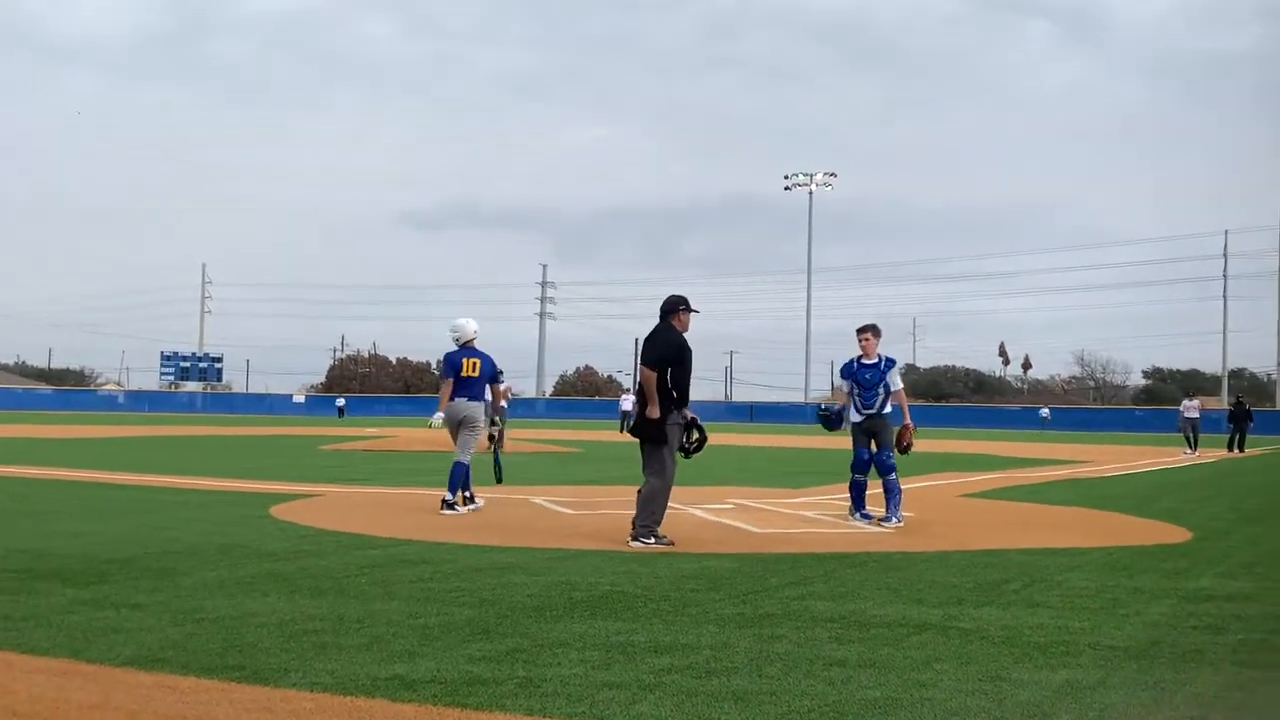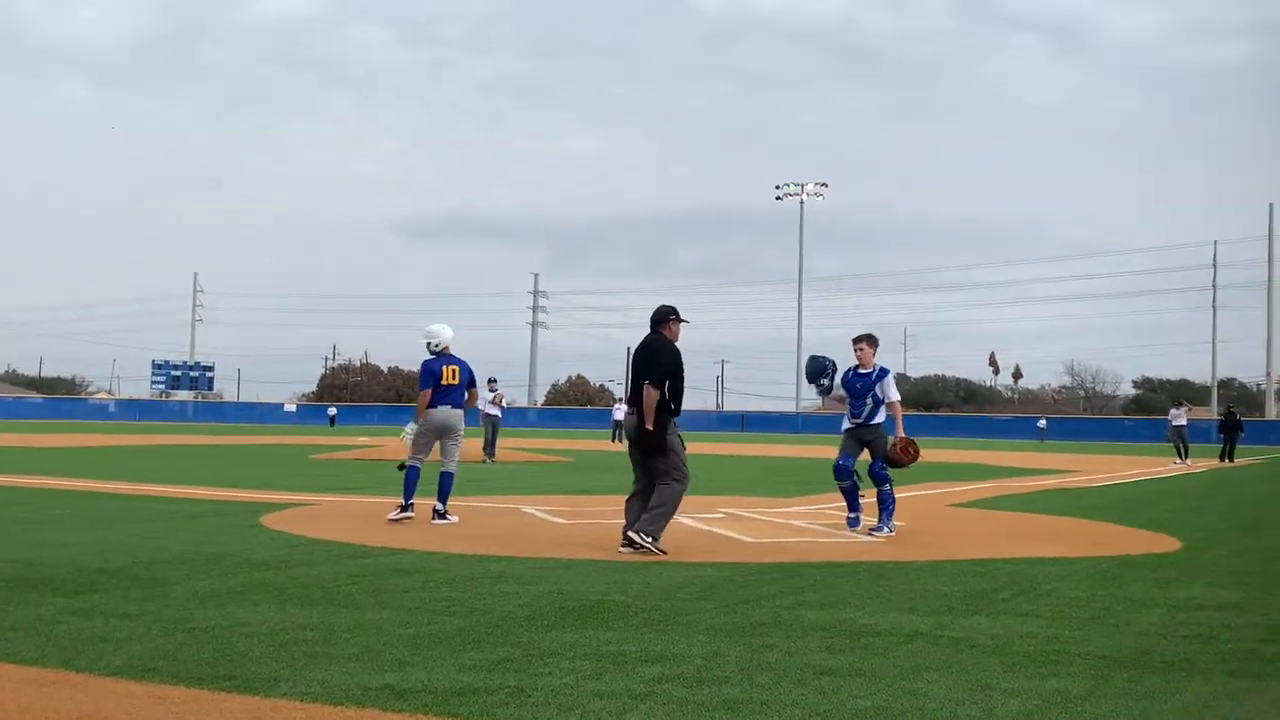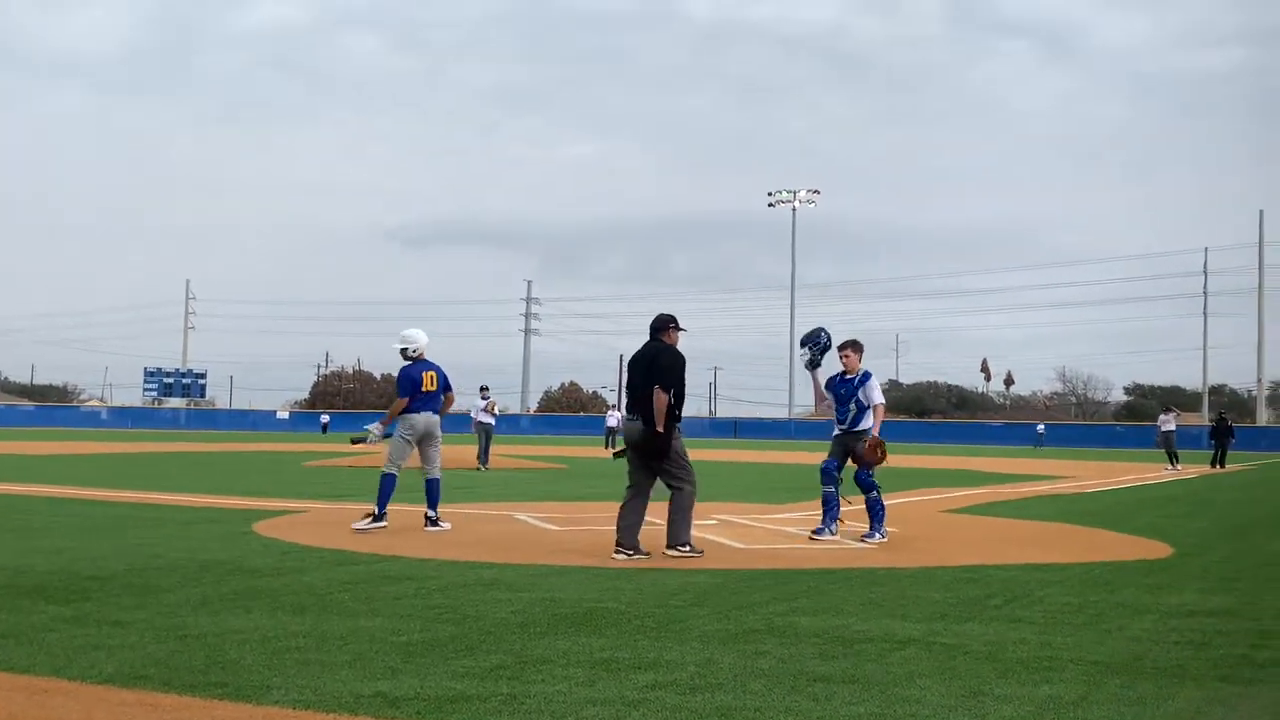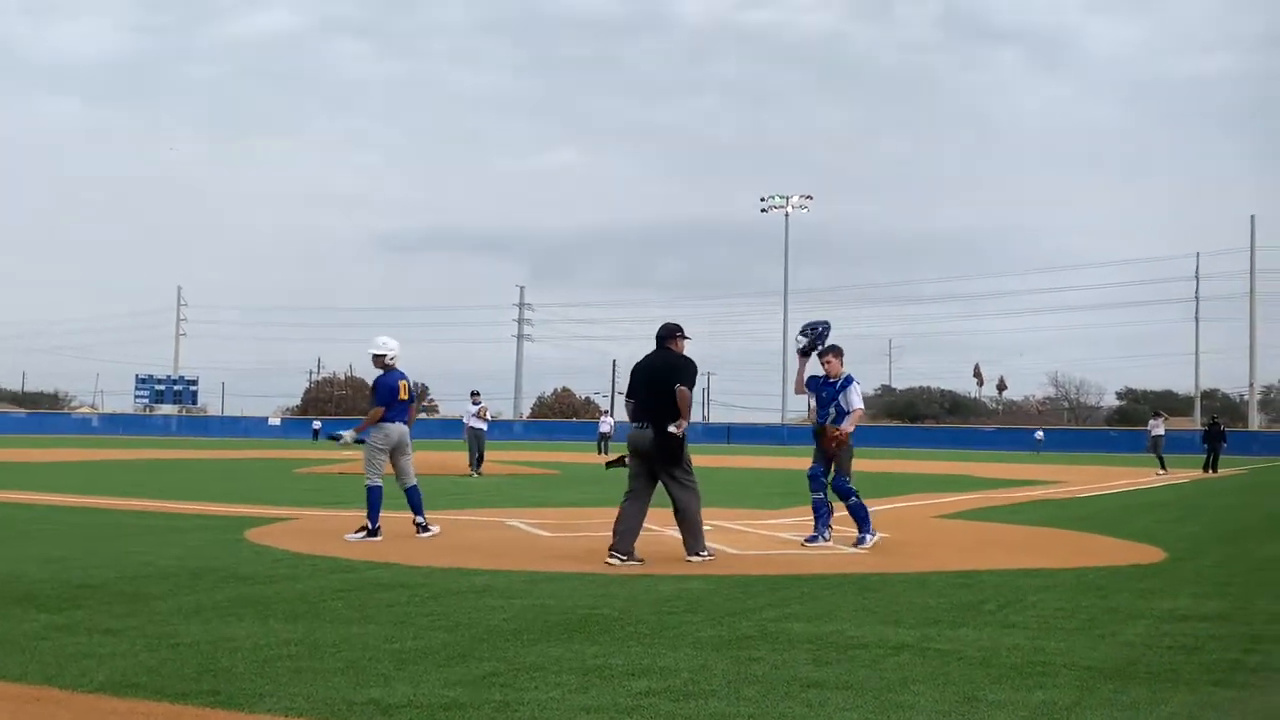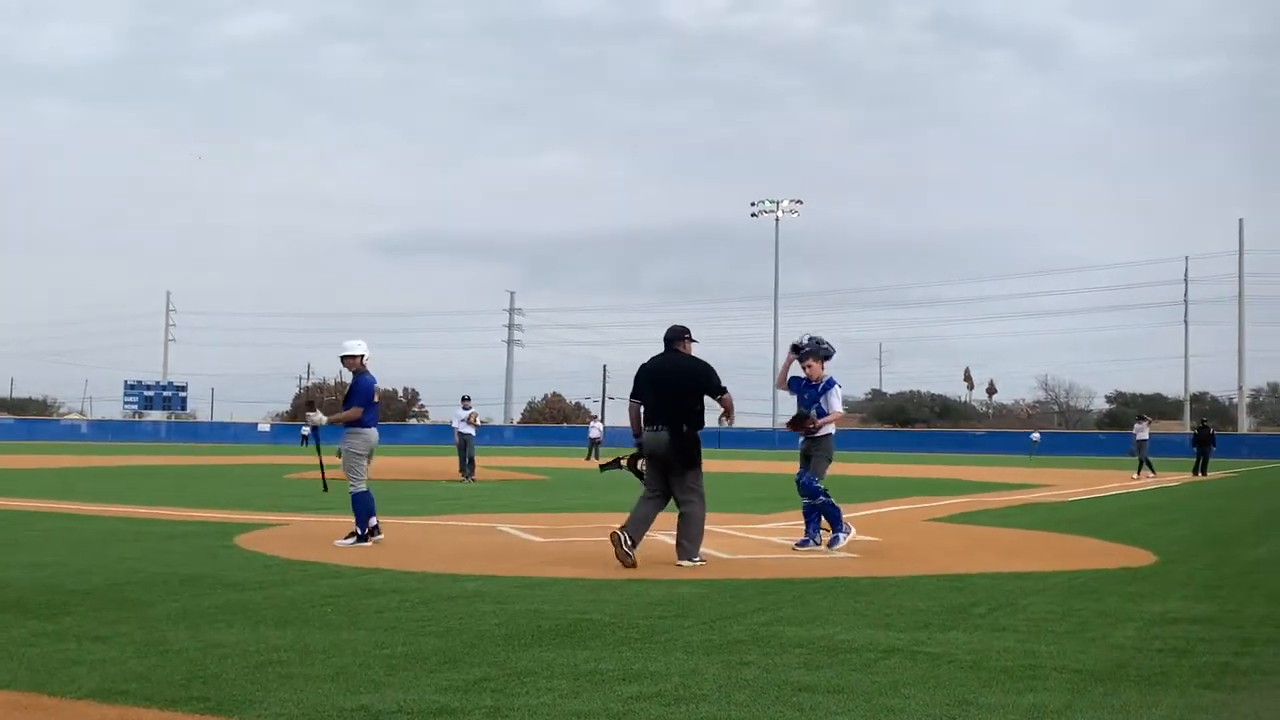
dt=0.2s
person 1, frame 1
left shoulder: (658, 335)
right shoulder: (671, 337)
right elbow: (648, 371)
left wrist: (683, 408)
right wrist: (654, 406)
left hip: (653, 413)
right hip: (661, 415)
left knee: (654, 473)
right knee: (661, 475)
left ankle: (641, 528)
right ankle: (644, 533)
person 1, frame 2
left shoulder: (643, 346)
right shoulder: (667, 349)
right elbow: (652, 388)
right wrist: (650, 425)
left hip: (635, 421)
right hip: (655, 424)
left knee: (644, 481)
right knee: (676, 479)
left ankle: (631, 538)
right ankle: (645, 531)
person 1, frame 3
left shoulder: (638, 355)
right shoulder: (672, 355)
right elbow: (660, 392)
right wrist: (660, 427)
left hip: (632, 426)
right hip: (655, 429)
left knee: (638, 487)
right knee: (684, 484)
left ankle: (625, 546)
right ankle: (679, 543)
person 1, frame 4
left shoulder: (642, 364)
right shoulder: (683, 363)
left elbow: (630, 403)
right elbow: (683, 390)
right wrist: (685, 418)
left hip: (638, 434)
right hip: (666, 437)
left knee: (636, 494)
right knee: (686, 493)
left ankle: (620, 549)
right ankle: (696, 549)
person 1, frame 5
left shoulder: (648, 366)
right shoulder: (697, 366)
left elbow: (634, 405)
right elbow: (724, 397)
left wrist: (639, 437)
right wrist: (729, 413)
left hip: (651, 437)
right hip: (679, 439)
left knee: (653, 494)
right knee: (691, 498)
left ankle: (628, 533)
right ankle: (688, 555)
person 2, frame 1
left shoulder: (889, 365)
right shoulder: (850, 367)
left elbow: (898, 392)
right elbow: (846, 394)
left wrist: (907, 418)
left hip: (881, 420)
right hip: (859, 421)
left knee: (885, 463)
right knee: (861, 463)
left ankle: (894, 512)
right ankle: (857, 509)
person 2, frame 2
left shoulder: (883, 374)
right shoulder: (849, 374)
left elbow: (894, 403)
right elbow: (844, 400)
left wrist: (900, 432)
right wrist: (830, 394)
left hip: (875, 430)
right hip: (852, 430)
left knee: (879, 473)
right knee: (842, 466)
left ankle: (886, 522)
right ankle: (854, 510)
person 2, frame 3
left shoulder: (867, 379)
right shoulder: (837, 380)
left elbow: (879, 406)
right elbow: (822, 399)
left wrist: (875, 431)
right wrist: (814, 374)
left hip: (859, 436)
right hip: (839, 436)
left knee: (865, 479)
right knee: (828, 475)
left ankle: (878, 528)
right ankle: (829, 525)
person 2, frame 4
left shoulder: (849, 384)
right shoulder: (820, 382)
left elbow: (858, 411)
right elbow: (798, 389)
left wrist: (845, 427)
right wrist: (802, 363)
left hip: (841, 441)
right hip: (821, 440)
left knee: (841, 485)
right knee: (816, 482)
left ankle: (867, 530)
right ankle: (822, 531)
person 2, frame 5
left shoulder: (831, 386)
right shoulder: (801, 384)
left elbow: (838, 414)
right elbow: (780, 384)
left wrist: (820, 422)
right wrist: (790, 359)
left hip: (823, 442)
right hip: (806, 442)
left knee: (812, 484)
right knee: (804, 487)
left ankle: (841, 528)
right ankle: (813, 535)
person 3, frame 1
left shoulder: (451, 357)
right shoulder: (487, 360)
left elbow: (447, 386)
right elbow: (497, 391)
left wrist: (440, 412)
right wrist: (495, 416)
left hip: (453, 407)
right hip: (475, 408)
left knee: (462, 453)
right knee: (464, 455)
left ankle: (467, 495)
right ankle: (451, 500)
person 3, frame 2
left shoulder: (429, 365)
right shoulder: (464, 366)
left elbow: (426, 396)
right elbow: (474, 395)
left wrist: (414, 423)
left hip: (432, 416)
right hip: (455, 416)
left knee: (414, 460)
right knee: (449, 465)
left ankle: (407, 505)
right ankle: (440, 511)
person 3, frame 3
left shoulder: (407, 371)
right shoulder: (437, 370)
left elbow: (401, 404)
right elbow: (449, 399)
left wrist: (380, 425)
left hip: (410, 421)
right hip: (432, 422)
left knee: (391, 467)
right knee: (432, 471)
left ankle: (379, 515)
right ankle: (432, 517)
person 3, frame 4
left shoulder: (384, 380)
right shoulder: (404, 378)
left elbow: (377, 412)
right elbow: (413, 409)
left wrist: (354, 432)
left hip: (383, 430)
right hip: (402, 431)
left knee: (373, 479)
right knee: (408, 479)
left ankle: (372, 528)
right ankle: (421, 524)
person 3, frame 5
left shoulder: (363, 381)
right shoulder: (365, 380)
left elbow: (356, 413)
left wrist: (324, 420)
left hip: (359, 436)
right hip: (366, 435)
left knee: (357, 485)
right knee: (359, 483)
left ankle: (362, 533)
right ankle: (372, 526)
